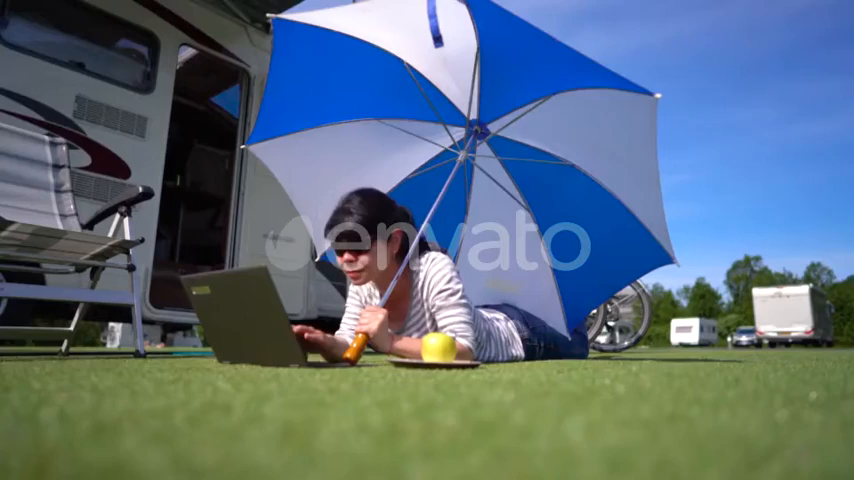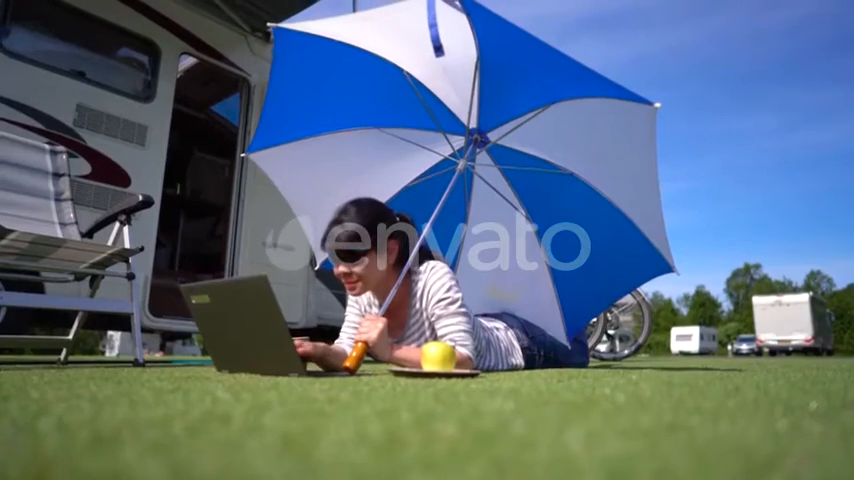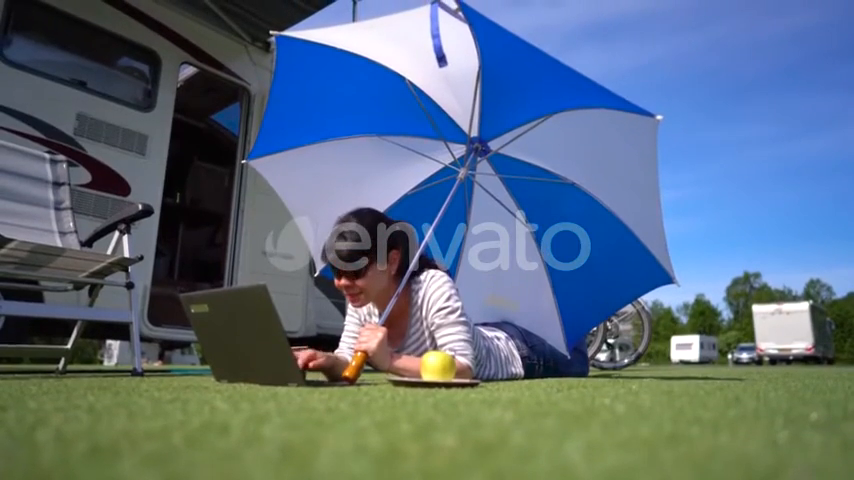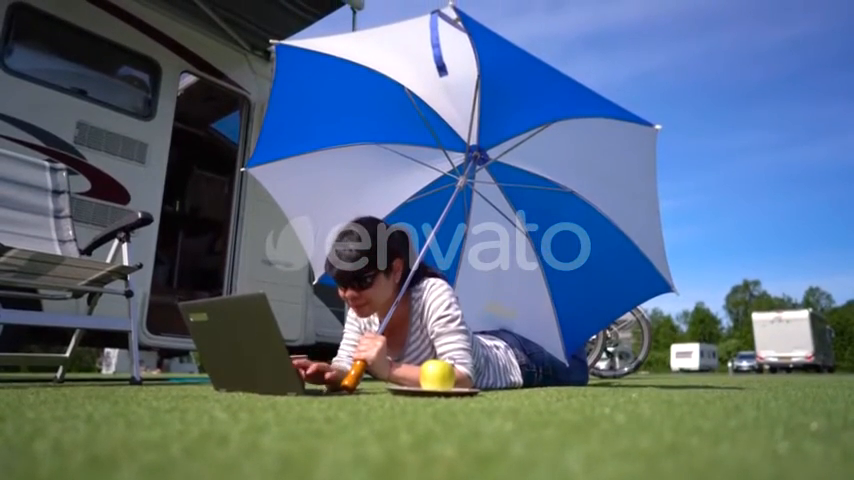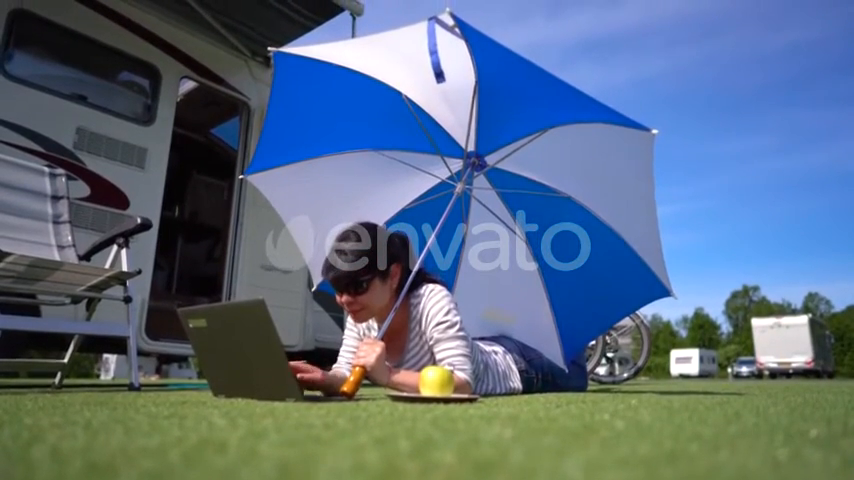
dt=0.7s
person 1, frame 1
left shoulder: (435, 269)
right shoulder: (361, 284)
left elbow: (464, 350)
right elbow: (346, 345)
left wrist: (392, 343)
right wrist: (323, 342)
left hip: (516, 335)
person 1, frame 2
left shoulder: (434, 278)
right shoulder: (361, 293)
left elbow: (463, 359)
right elbow: (345, 355)
left wrist: (391, 352)
right wrist: (321, 352)
left hip: (516, 344)
person 1, frame 3
left shoulder: (434, 287)
right shoulder: (360, 304)
left elbow: (463, 369)
right elbow: (346, 366)
left wrist: (391, 361)
right wrist: (329, 362)
left hip: (516, 353)
person 1, frame 4
left shoulder: (434, 294)
right shoulder: (359, 310)
left elbow: (463, 378)
right elbow: (344, 372)
left wrist: (390, 370)
right wrist: (328, 373)
left hip: (514, 361)
person 1, frame 5
left shoulder: (432, 300)
right shoulder: (359, 317)
left elbow: (462, 384)
right elbow: (342, 376)
left wrist: (389, 376)
right wrist: (325, 379)
left hip: (514, 368)
